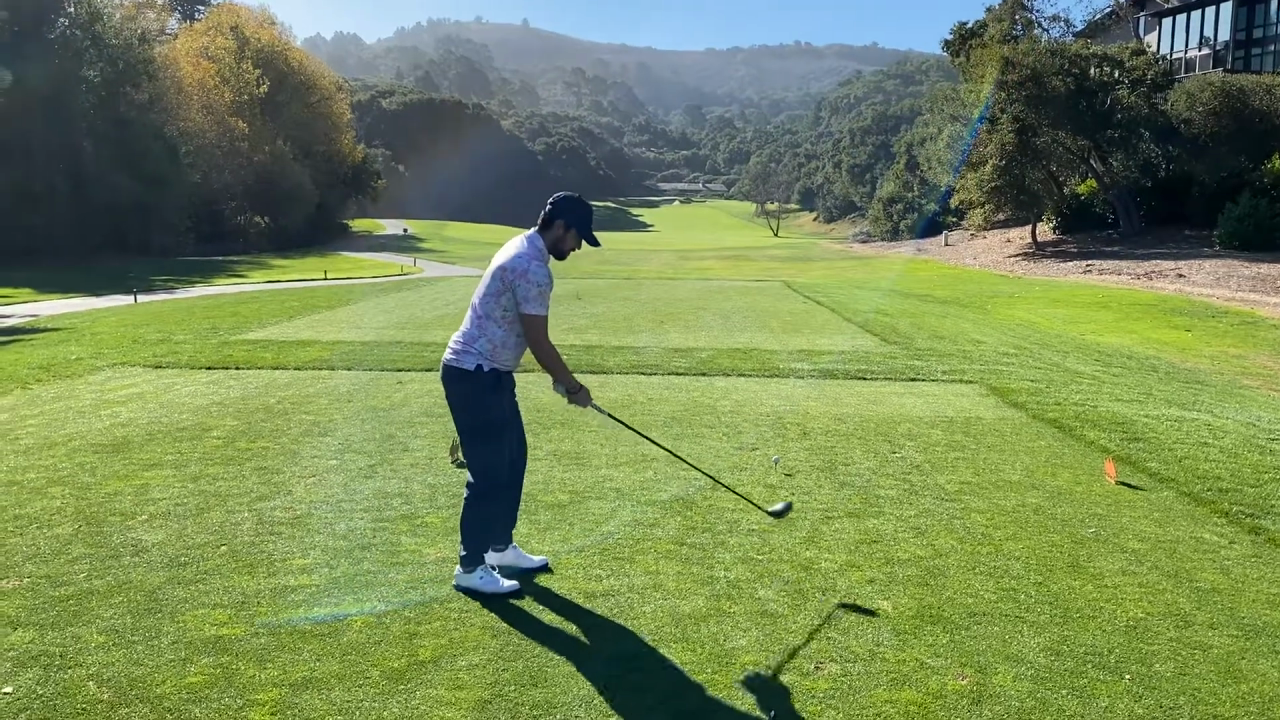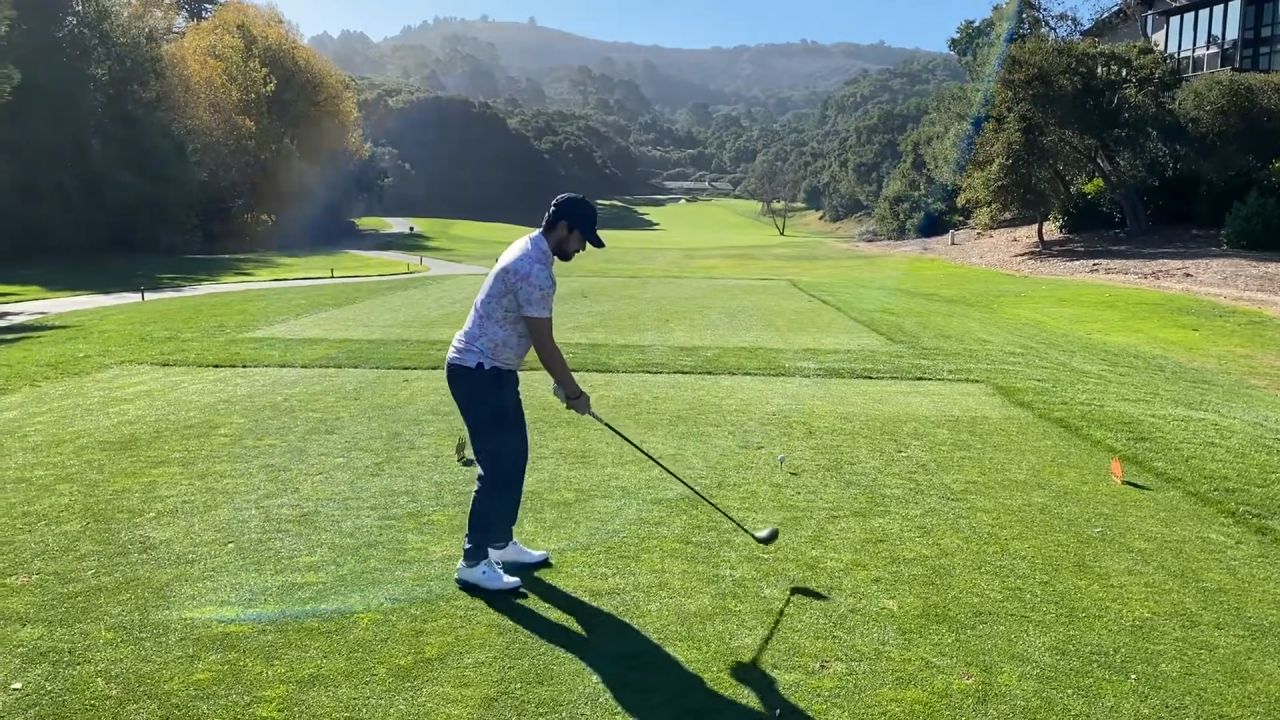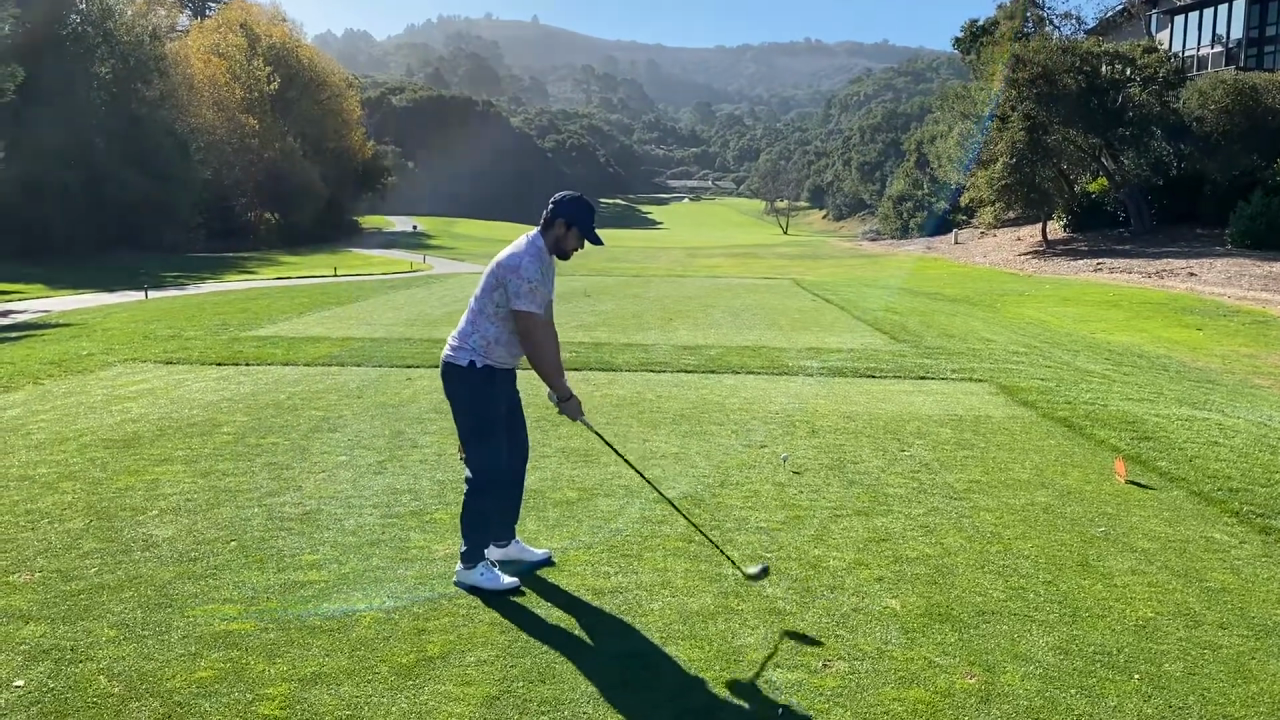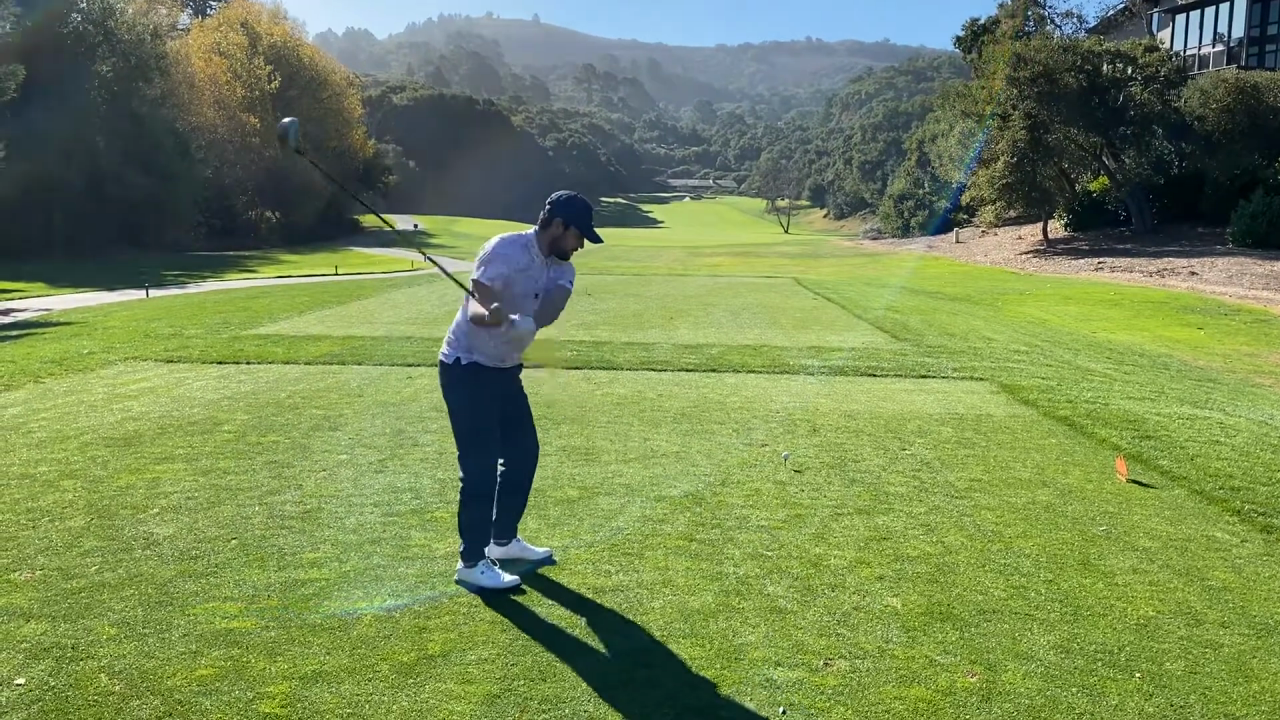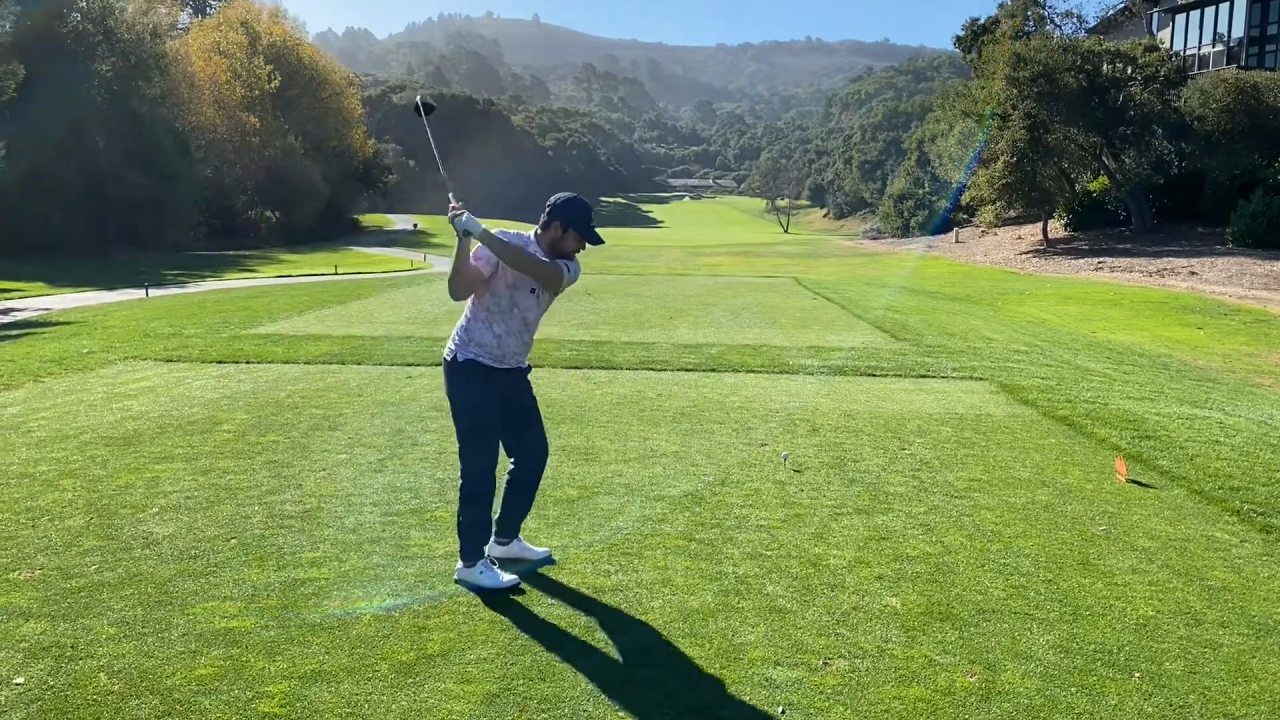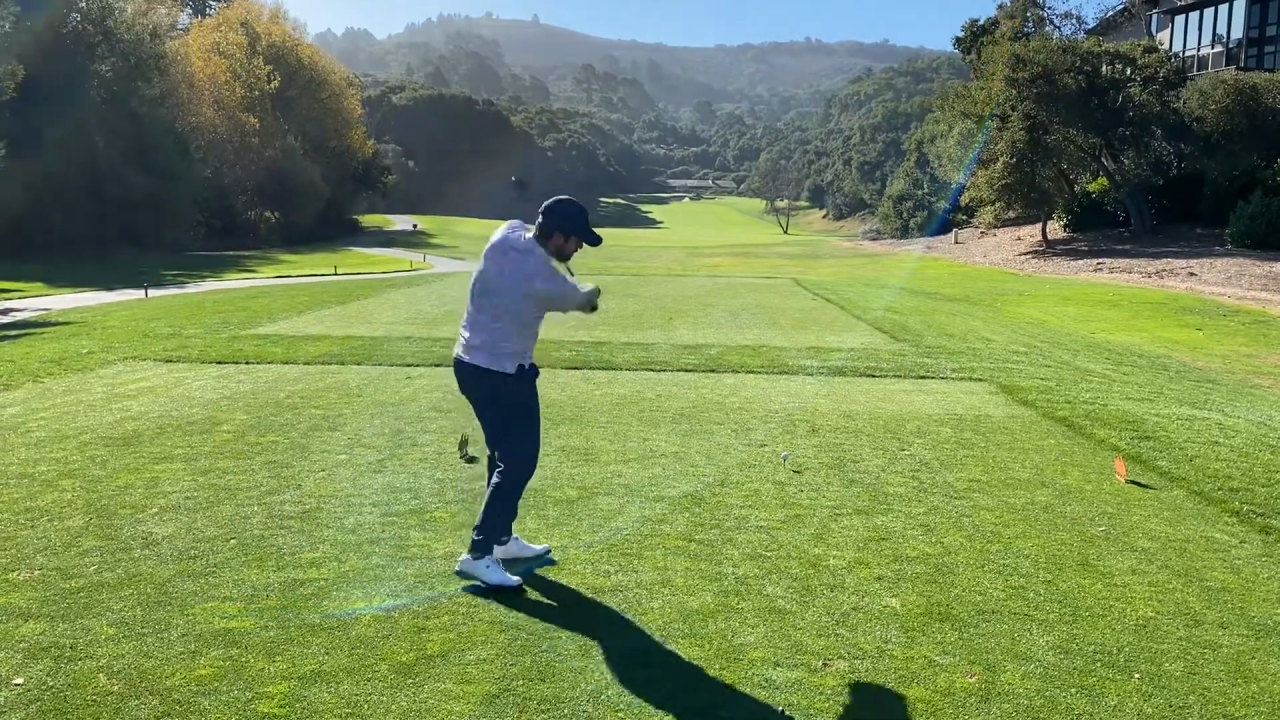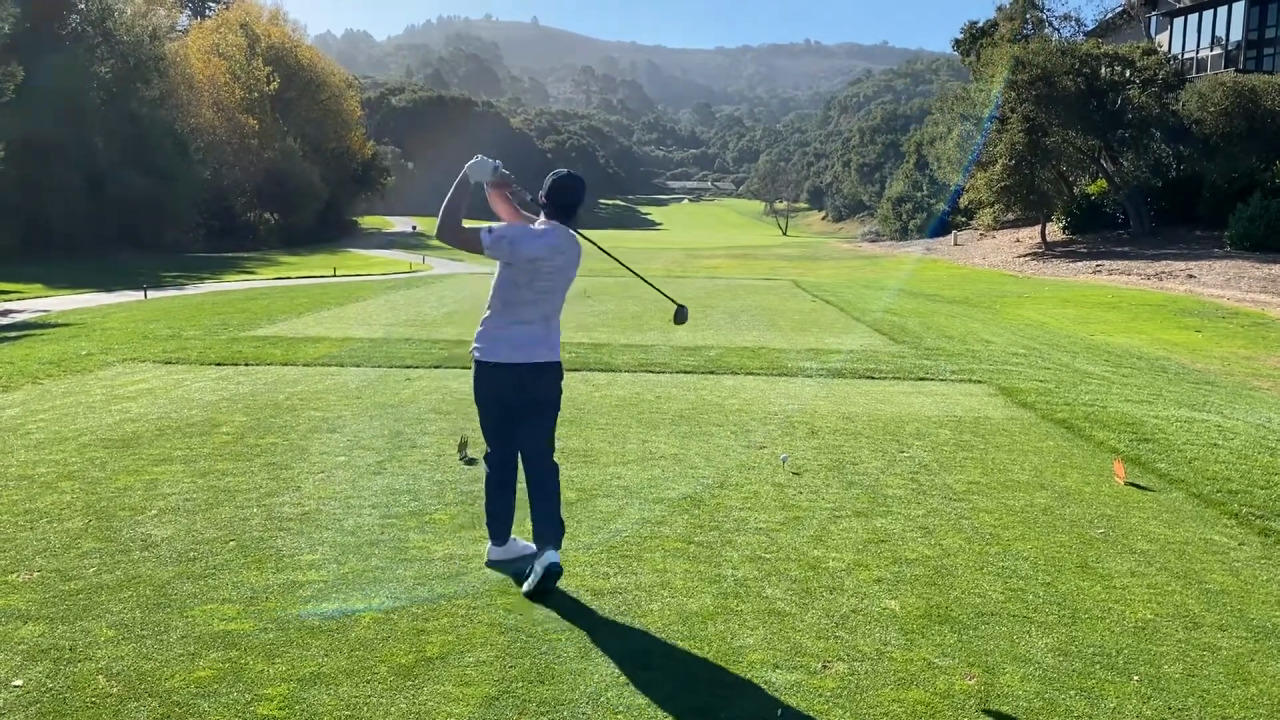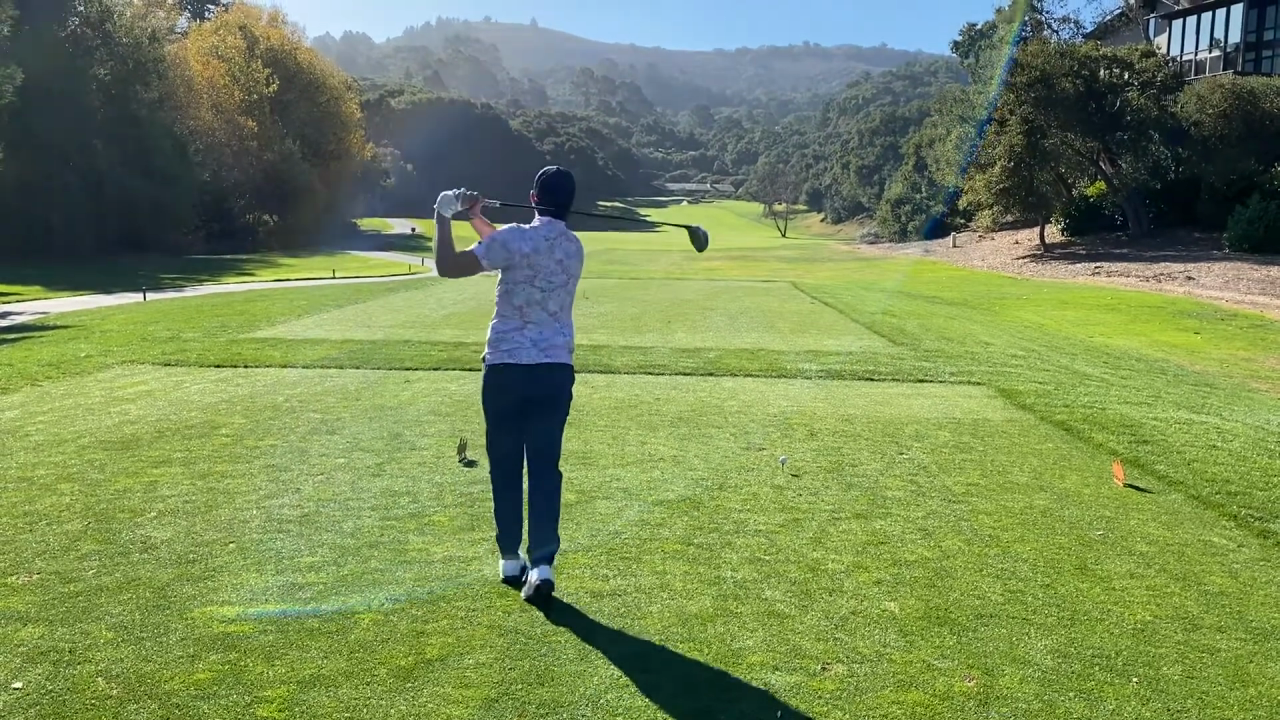
dt=0.4s
person 1, frame 1
left shoulder: (522, 250)
right shoulder: (532, 269)
left elbow: (528, 337)
right elbow: (539, 342)
left wrist: (559, 378)
right wrist: (573, 386)
left hip: (487, 371)
right hip: (475, 373)
left knee: (512, 458)
right knee: (489, 471)
left ankle: (499, 546)
right ankle: (470, 566)
person 1, frame 2
left shoulder: (528, 251)
right shoulder: (534, 271)
left elbow: (537, 338)
right elbow: (544, 344)
left wrist: (563, 382)
right wrist: (575, 392)
left hip: (493, 370)
right hip: (477, 371)
left knee: (514, 456)
right knee: (498, 466)
left ankle: (499, 542)
right ankle: (473, 560)
person 1, frame 3
left shoulder: (544, 262)
right shoulder: (524, 264)
left elbow: (545, 327)
right elbow: (529, 341)
left wrist: (561, 383)
right wrist: (561, 393)
left hip: (497, 370)
right hip: (470, 369)
left knee: (514, 456)
right knee: (487, 466)
left ankle: (502, 541)
right ankle: (471, 562)
person 1, frame 4
left shoulder: (563, 270)
right shoulder: (505, 248)
left elbow: (551, 306)
right elbow: (474, 309)
left wrist: (524, 321)
right wrist: (490, 315)
left hip: (504, 370)
right hip: (466, 368)
left knee: (523, 454)
right knee: (480, 466)
left ankle: (503, 539)
right ankle: (472, 560)
person 1, frame 5
left shoulder: (566, 266)
right shoulder: (499, 242)
left elbow: (532, 269)
right elbow: (459, 292)
left wrist: (480, 232)
right wrist: (466, 241)
left hip: (511, 371)
right hip: (470, 368)
left knee: (533, 453)
right knee: (480, 463)
left ankle: (504, 538)
right ankle: (471, 561)
person 1, frame 6
left shoulder: (507, 235)
right shoulder: (548, 282)
right elbow: (585, 303)
right wrist: (589, 294)
left hip: (469, 364)
right hip: (506, 374)
left knee: (505, 454)
right knee: (519, 462)
left ankle: (501, 538)
right ankle: (479, 553)
person 1, frame 7
left shoulder: (522, 241)
right shoulder: (571, 247)
left elbow: (446, 233)
left wrist: (468, 177)
right wrist: (495, 188)
left hip: (494, 365)
right hip: (542, 369)
left knee: (499, 457)
right knee: (540, 461)
left ankle: (500, 542)
right ankle: (548, 550)
person 1, frame 8
left shoulder: (515, 238)
right shoulder: (574, 248)
left elbow: (448, 268)
left wrist: (443, 220)
right wrist: (478, 218)
left hip: (505, 367)
right hip: (555, 370)
left knee: (505, 466)
right knee: (544, 467)
left ankle: (510, 559)
right ankle: (541, 564)
